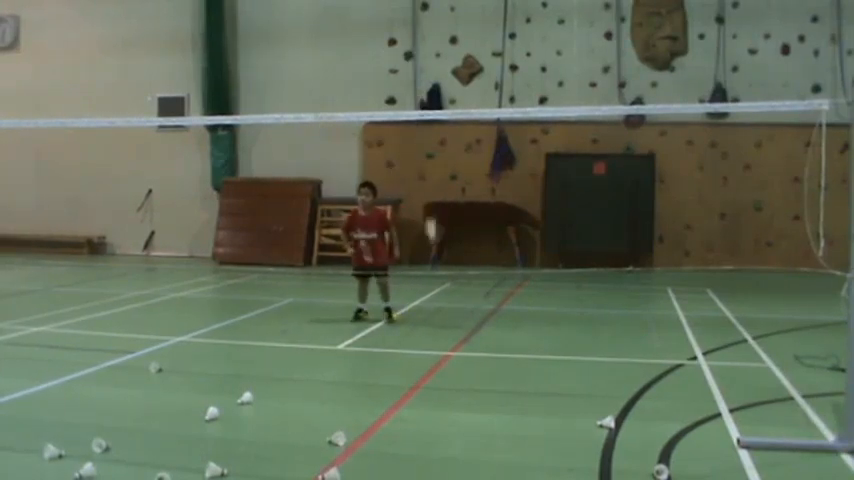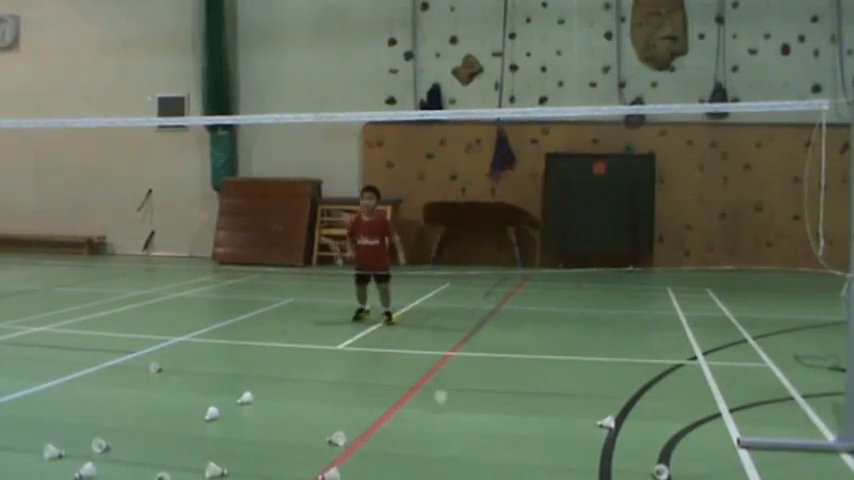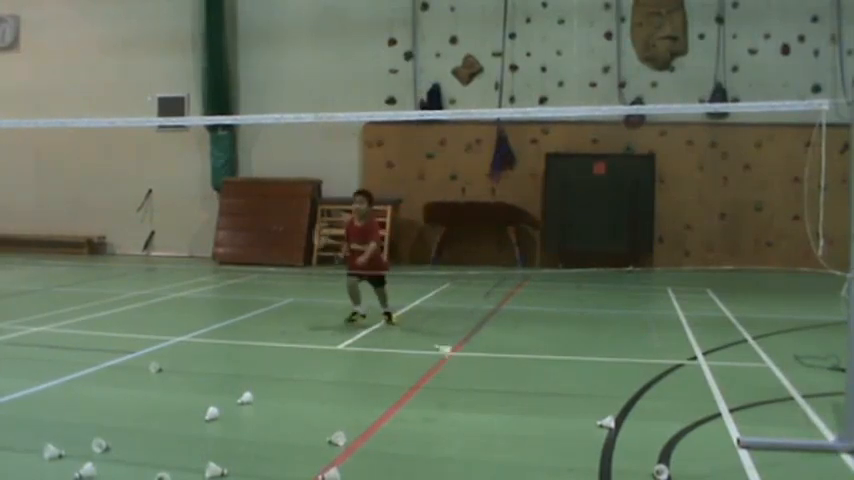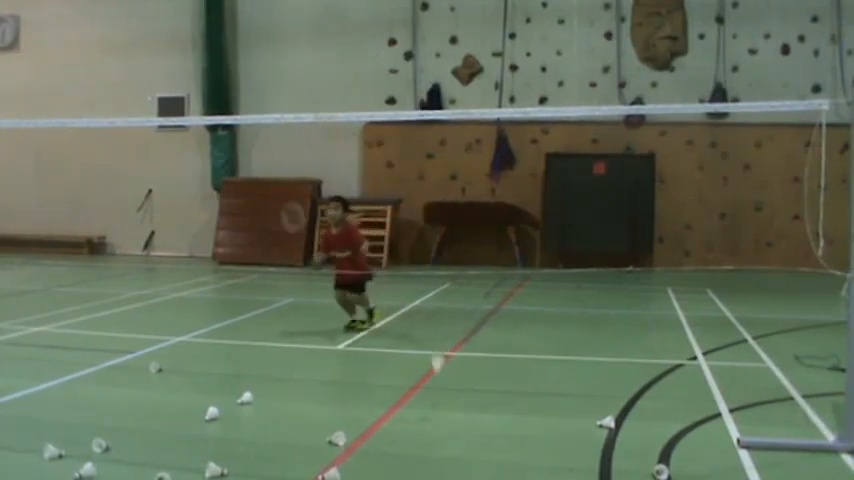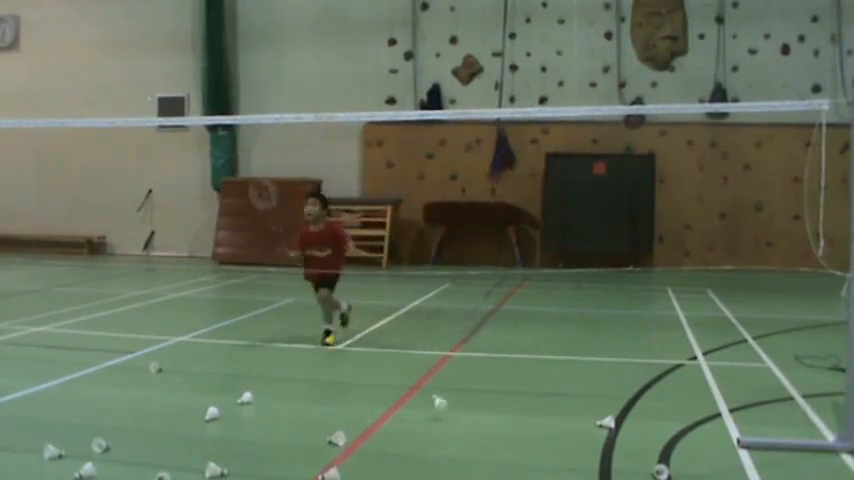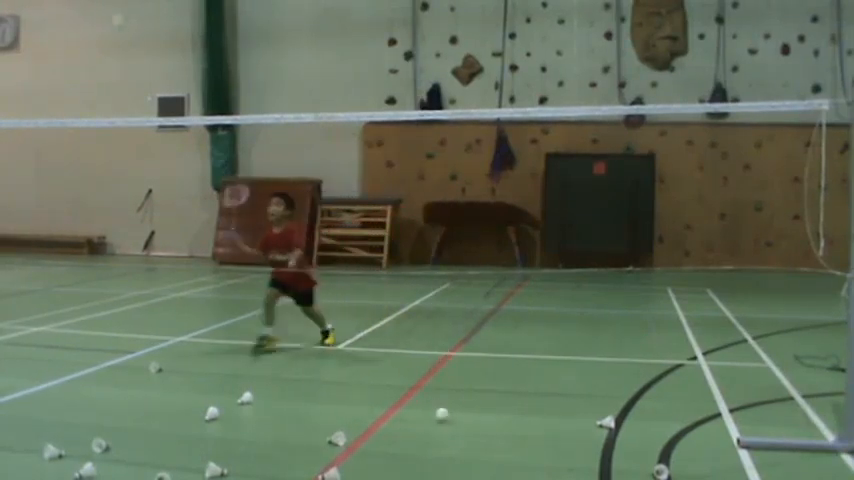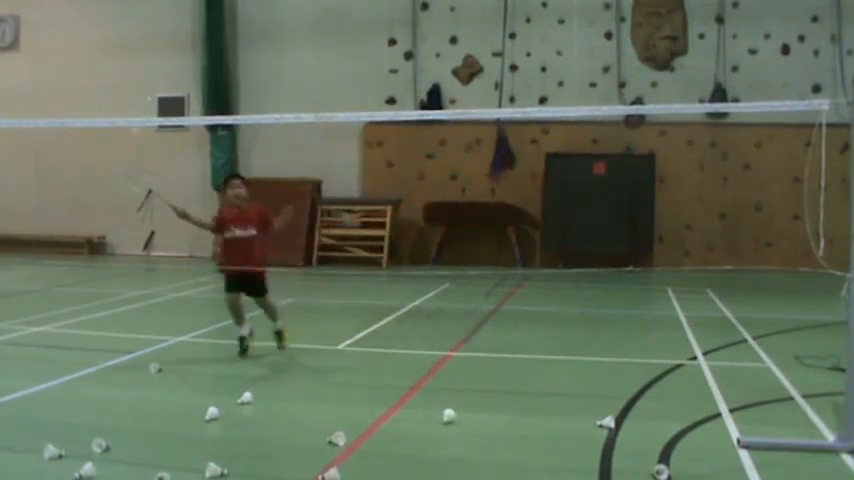
dt=0.2s
person 1, frame 1
left shoulder: (380, 214)
right shoulder: (353, 215)
left elbow: (391, 231)
right elbow: (344, 232)
left wrist: (395, 248)
right wrist: (349, 247)
left hip: (379, 256)
right hip: (360, 256)
left knee: (382, 281)
right knee: (362, 283)
left ankle: (387, 308)
right ankle: (362, 309)
person 1, frame 2
left shoulder: (382, 220)
right shoulder: (357, 220)
left elbow: (394, 237)
right elbow: (350, 236)
left wrist: (401, 254)
right wrist: (351, 250)
left hip: (380, 261)
right hip: (362, 261)
left knee: (383, 287)
right knee: (360, 287)
left ankle: (387, 312)
right ankle: (362, 308)
person 1, frame 3
left shoulder: (372, 224)
right shoulder: (350, 224)
left elbow: (374, 243)
right elbow: (347, 241)
left wrist: (365, 257)
right wrist: (345, 251)
left hip: (373, 263)
right hip: (355, 263)
left knee: (380, 289)
right knee: (351, 283)
left ankle: (386, 312)
right ankle: (358, 311)
person 1, frame 4
left shoulder: (351, 230)
right shoulder: (328, 234)
left elbow: (363, 243)
right elbow: (324, 252)
left wrist: (364, 249)
right wrist: (319, 259)
left hip: (357, 267)
right hip: (341, 269)
left knee: (355, 297)
right knee: (340, 296)
left ankle: (369, 307)
right ankle: (355, 319)
person 1, frame 5
left shoulder: (333, 227)
right shoulder: (305, 231)
left elbow: (346, 242)
right elbow: (299, 252)
left wrist: (350, 248)
right wrist: (292, 255)
left hip: (331, 268)
right hip: (314, 270)
left knee: (323, 296)
right knee: (325, 298)
left ankle: (329, 330)
right ankle: (343, 307)
person 1, frame 6
left shoulder: (294, 230)
right shoulder: (269, 234)
left elbow: (298, 250)
right elbow: (260, 252)
left wrist: (294, 261)
right wrist: (243, 247)
left hip: (299, 275)
right hip: (280, 274)
left knee: (307, 308)
right knee: (269, 297)
left ankle: (327, 331)
right ankle: (267, 336)
person 1, frame 7
left shoulder: (258, 210)
right shoulder: (225, 214)
left elbow: (274, 226)
right elbow: (211, 226)
left wrist: (285, 215)
right wrist: (189, 218)
left hip: (254, 265)
right hip: (232, 266)
left knee: (261, 299)
right knee: (232, 300)
left ankle: (279, 327)
right ankle: (244, 331)
